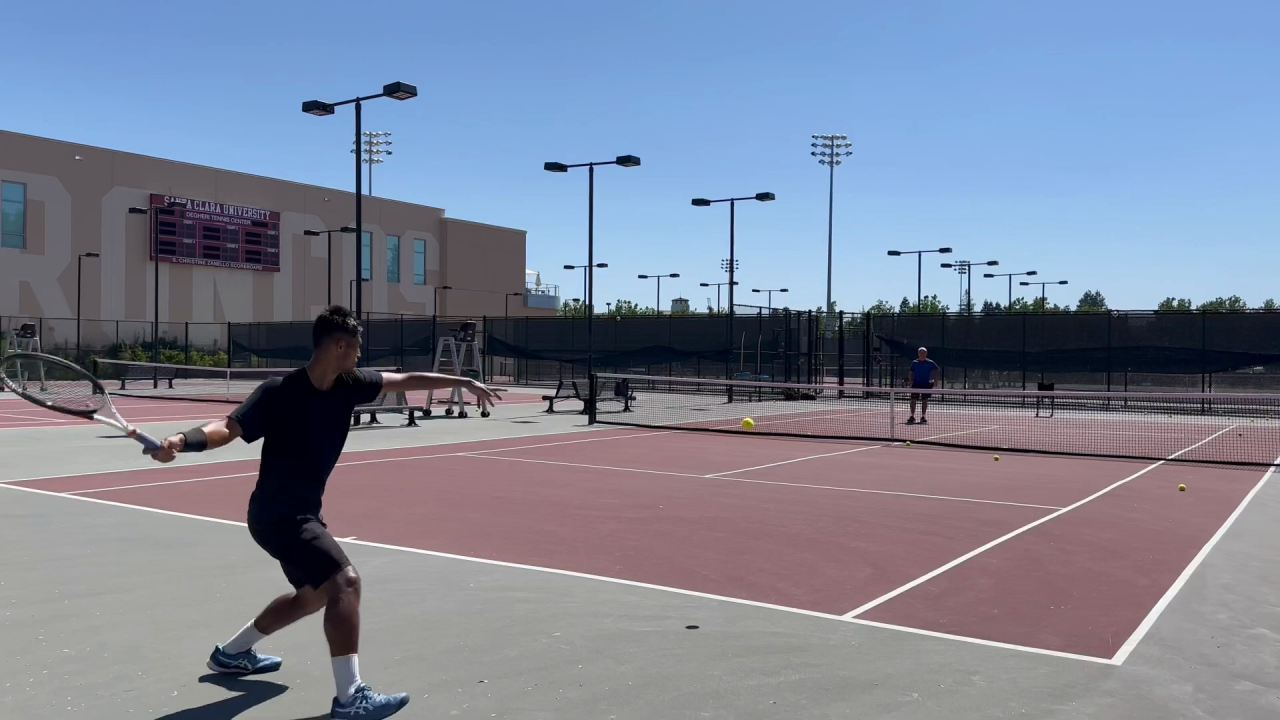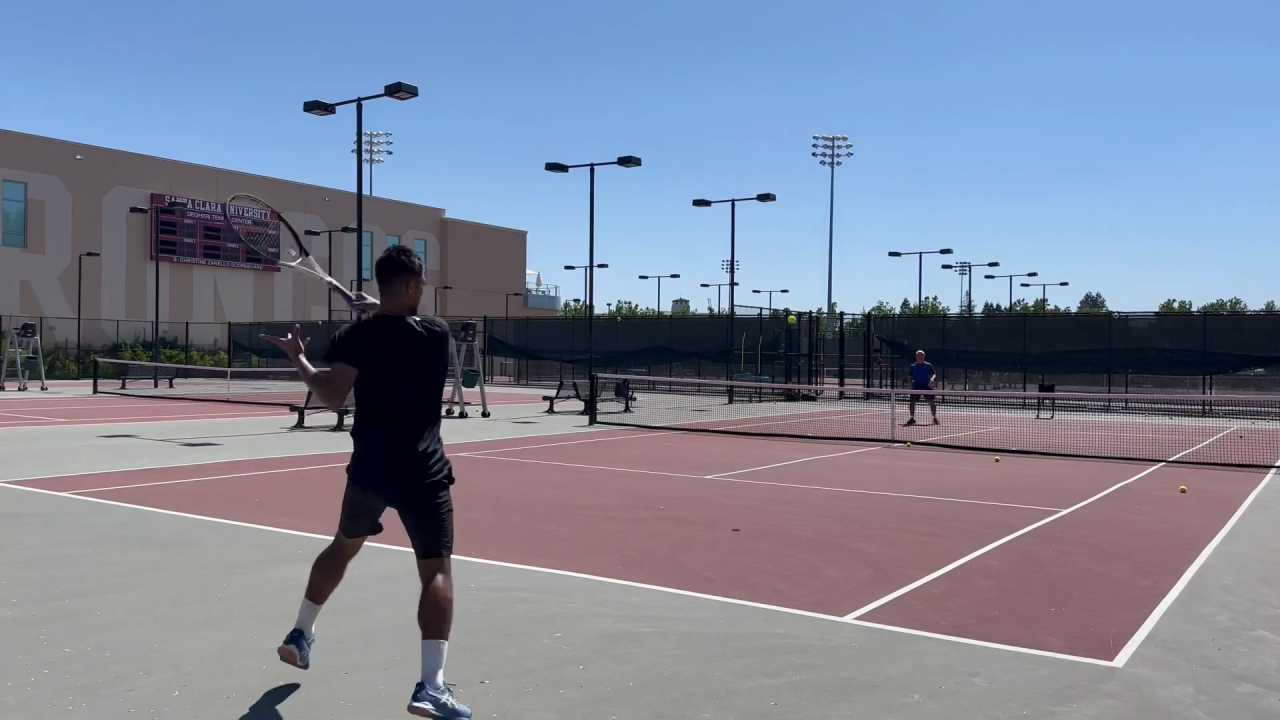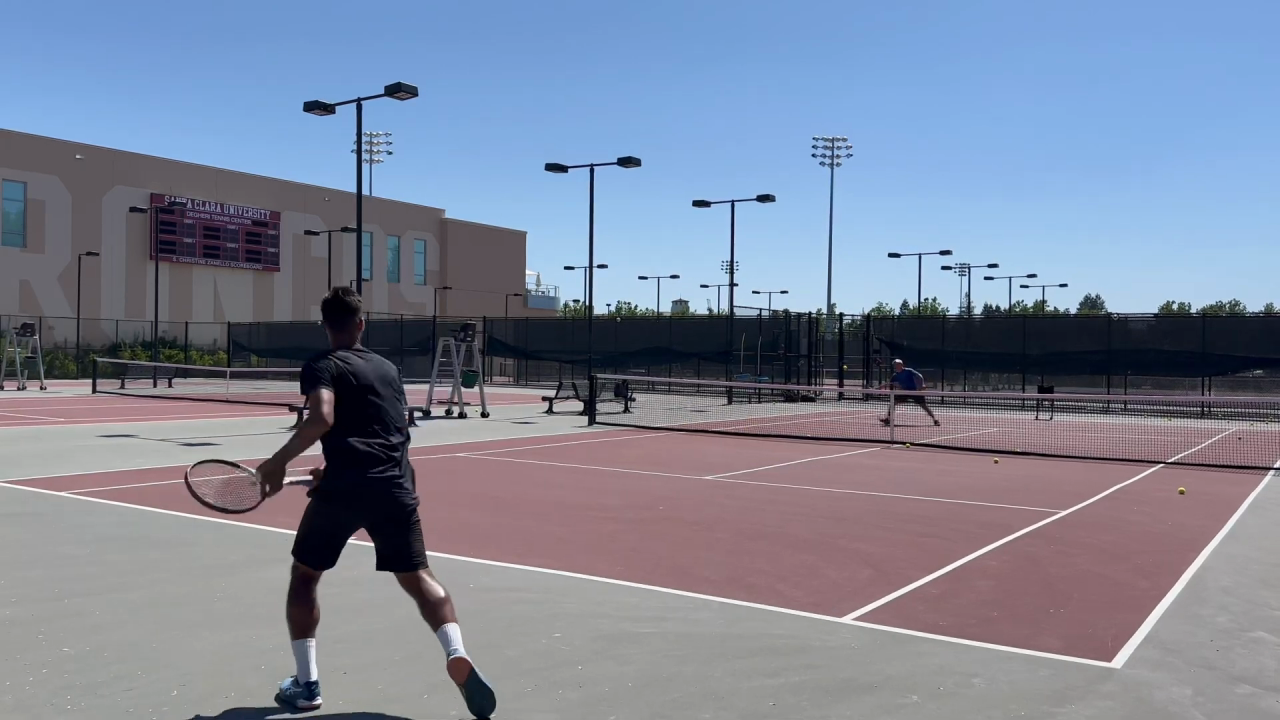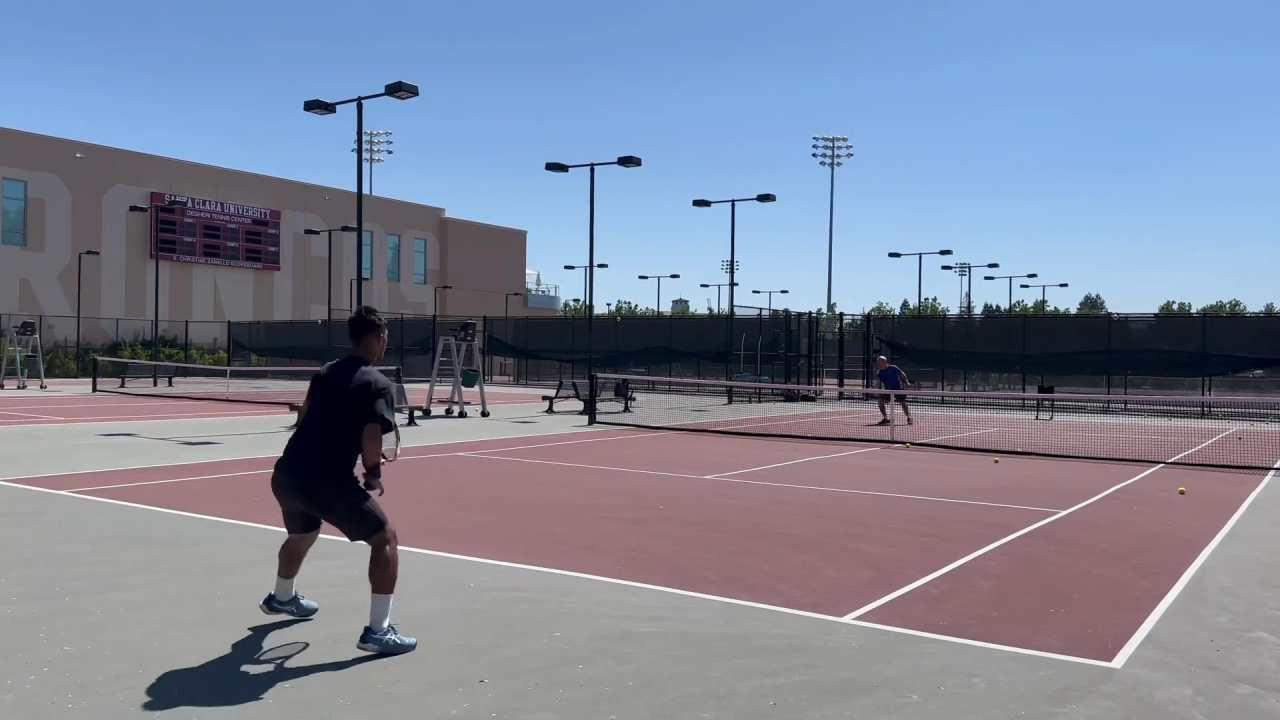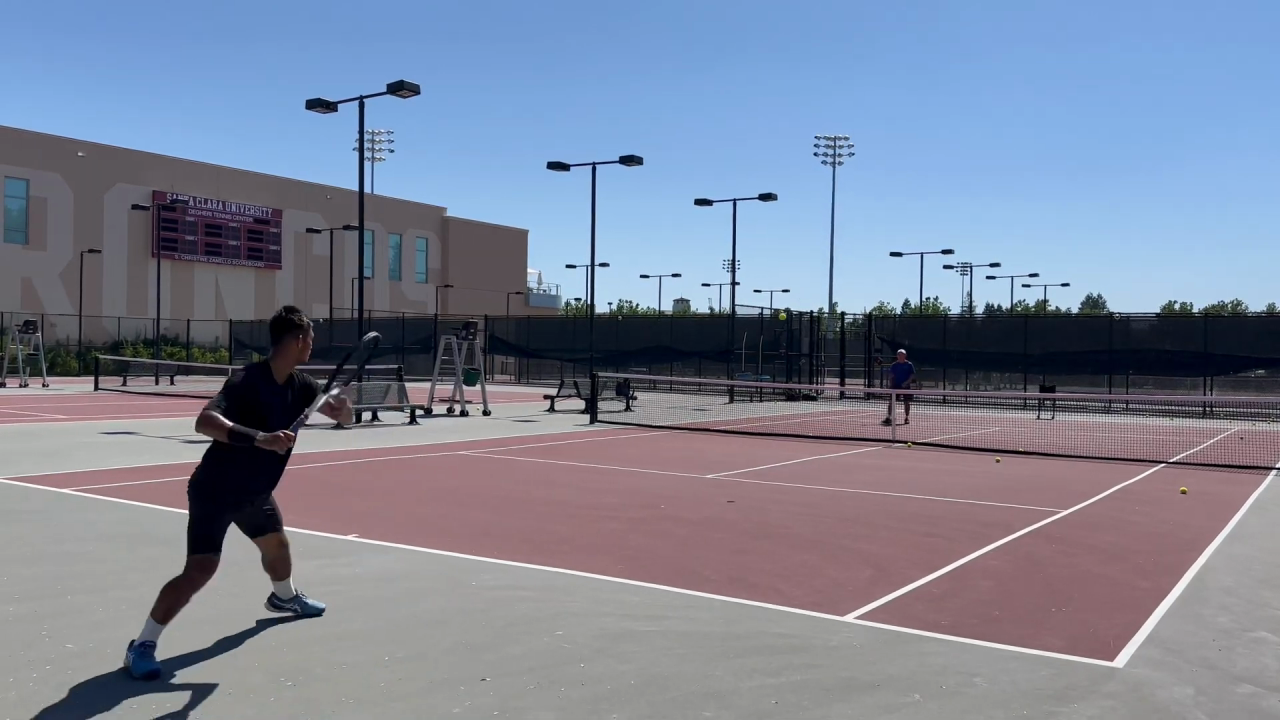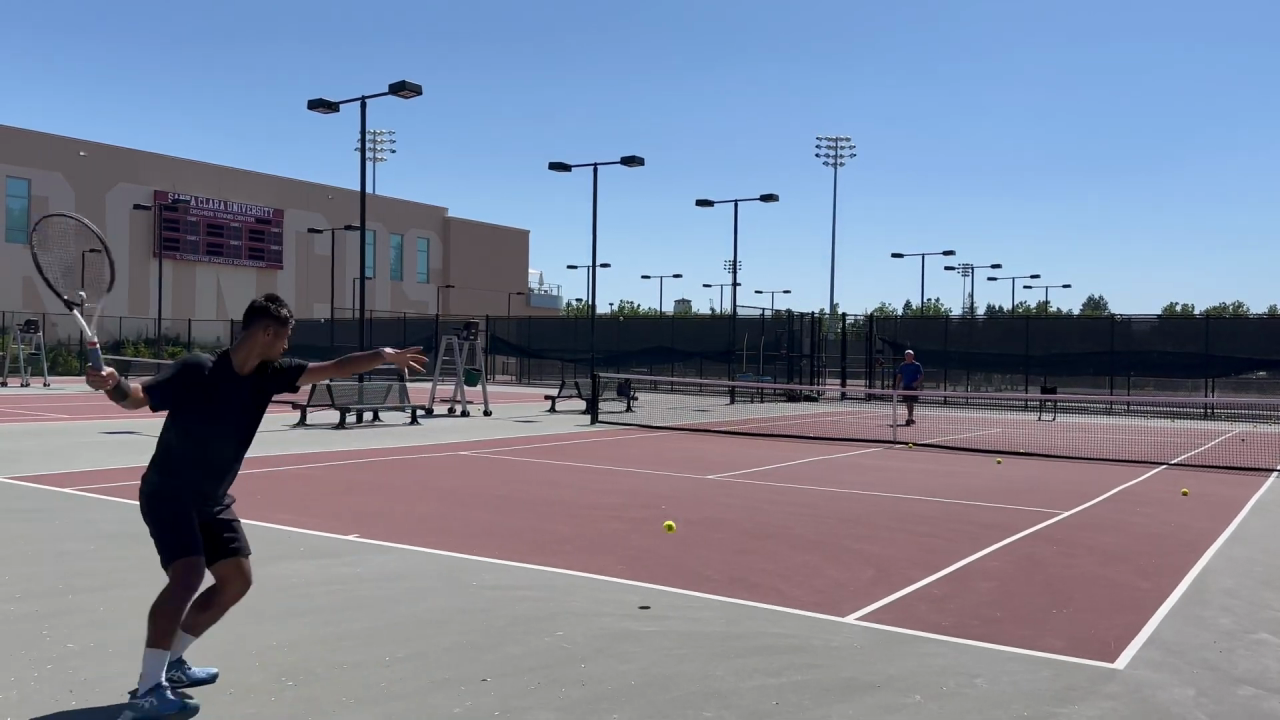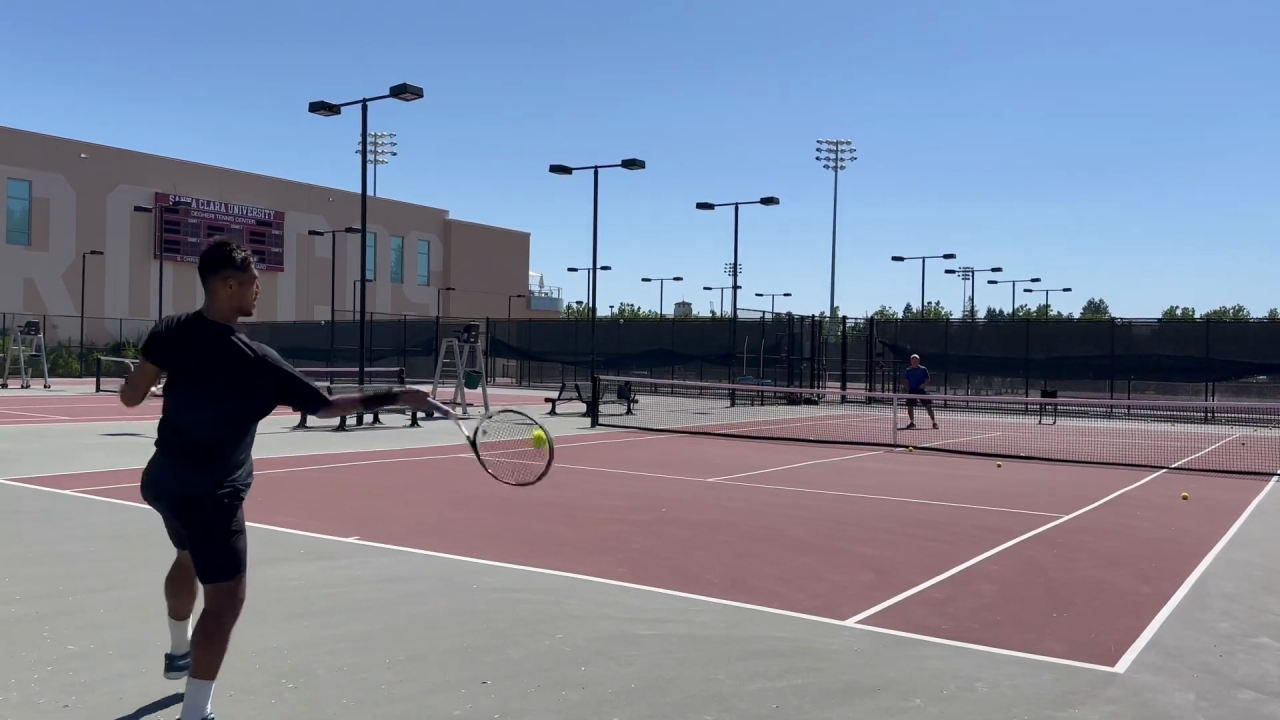
dt=0.5s
person 1, frame 1
left shoulder: (350, 384)
right shoulder: (278, 393)
left elbow: (406, 380)
right elbow: (226, 429)
left wrist: (465, 382)
right wrist: (181, 440)
left hip: (303, 512)
right hip: (276, 515)
left knee: (313, 596)
right knee: (344, 582)
left ankle: (232, 653)
person 1, frame 2
left shoulder: (357, 335)
right shoulder: (437, 332)
left elbow: (331, 394)
left wrist: (297, 358)
left hip: (369, 472)
right hip: (425, 475)
left knee: (342, 547)
right knee: (436, 572)
left ankle: (300, 638)
person 1, frame 3
left shoulder: (321, 366)
right shoulder: (387, 368)
left elbow: (322, 418)
left wrist: (278, 461)
left hip: (341, 489)
right hip: (394, 489)
left knee: (303, 577)
right knee: (419, 580)
left ankle: (305, 683)
right ankle: (457, 656)
person 1, frame 4
left shoulder: (329, 373)
right shoulder: (376, 385)
right elbow: (372, 442)
right wrist: (374, 477)
left hip: (286, 475)
right hip: (323, 479)
left knee: (303, 534)
right knee: (384, 539)
left ankle: (280, 597)
right ankle: (379, 630)
person 1, frame 5
left shoulder: (299, 383)
right shoulder: (246, 381)
left elbow: (340, 415)
right elbow: (205, 421)
left wrist: (340, 407)
right wrist: (259, 438)
left hip: (255, 490)
right hip: (214, 490)
left knee: (276, 545)
right knee: (202, 568)
left ankle: (284, 597)
right ankle: (144, 645)
person 1, frame 6
left shoulder: (270, 373)
right shoulder: (197, 368)
left elbow: (332, 368)
right elbow: (141, 397)
left wrist: (382, 356)
right wrist: (112, 384)
left hip: (212, 499)
right hip: (166, 494)
left knee: (238, 580)
right knee: (189, 576)
left ankle: (167, 662)
person 1, frame 7
left shoulder: (169, 331)
right shoulder: (256, 361)
left elbow: (130, 396)
right elbow: (324, 407)
right wrist: (397, 397)
left hip: (162, 481)
right hip: (203, 493)
left knee: (189, 560)
right knee: (225, 598)
left ankle: (179, 653)
